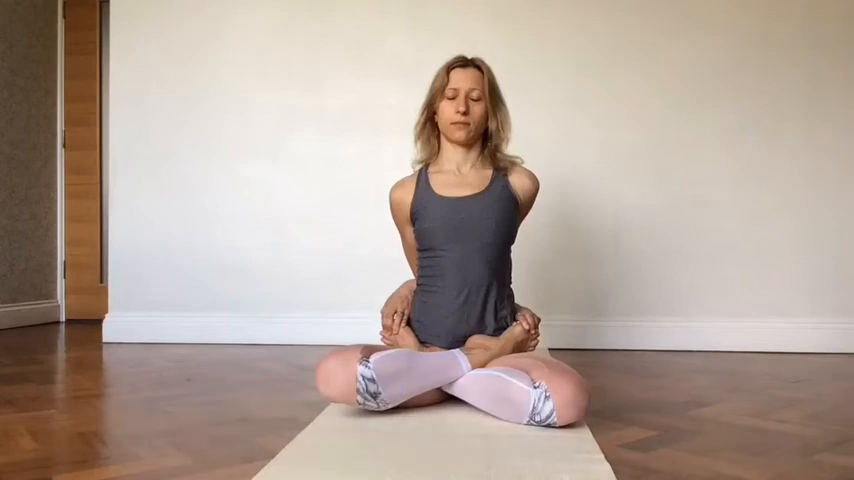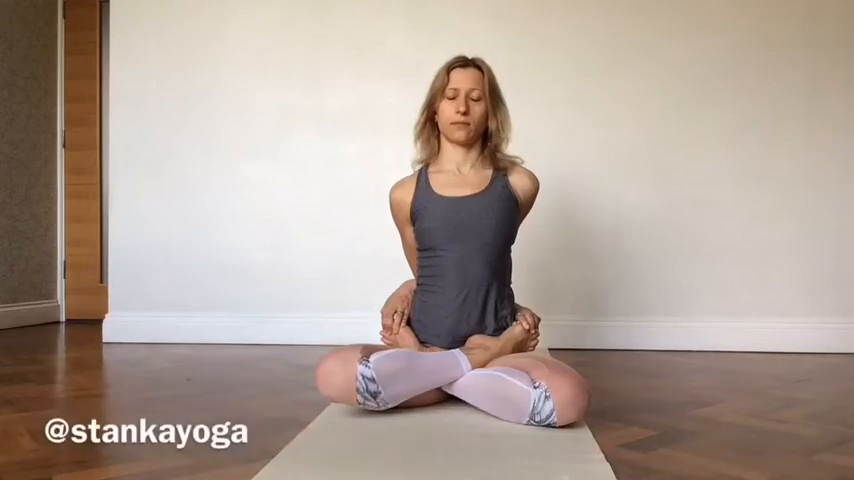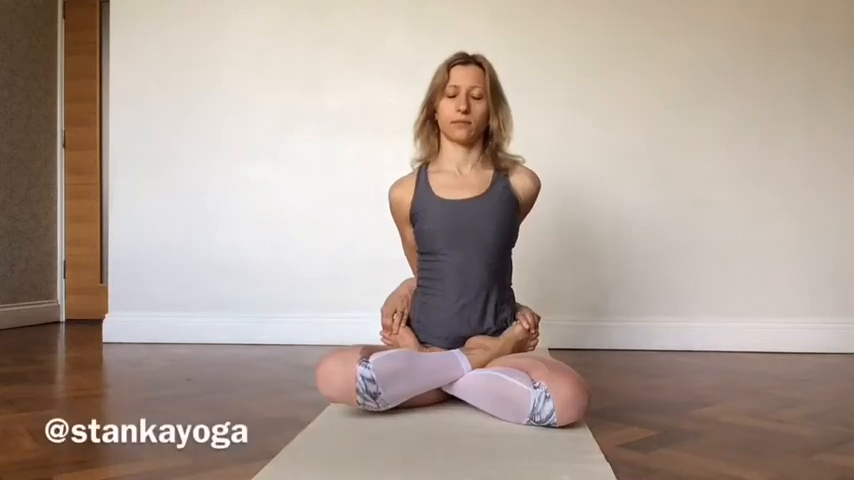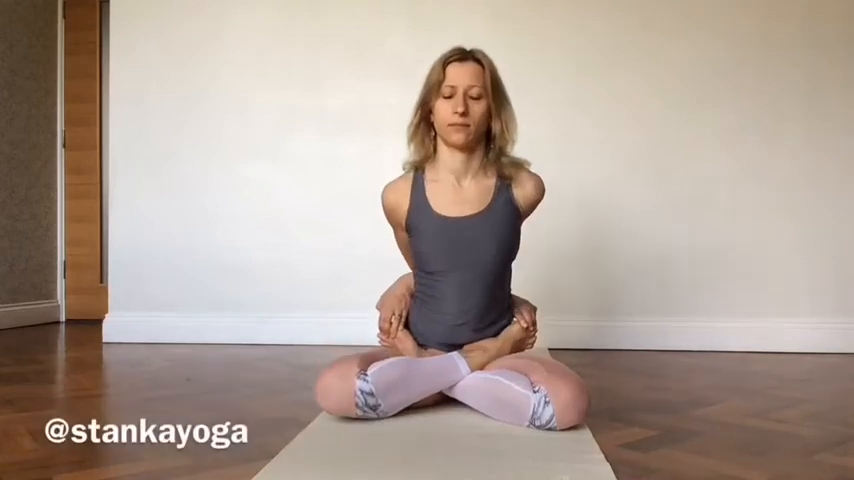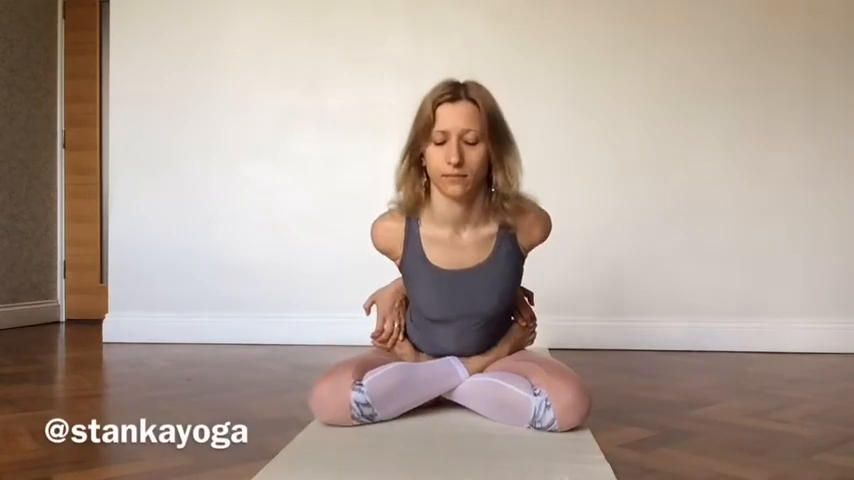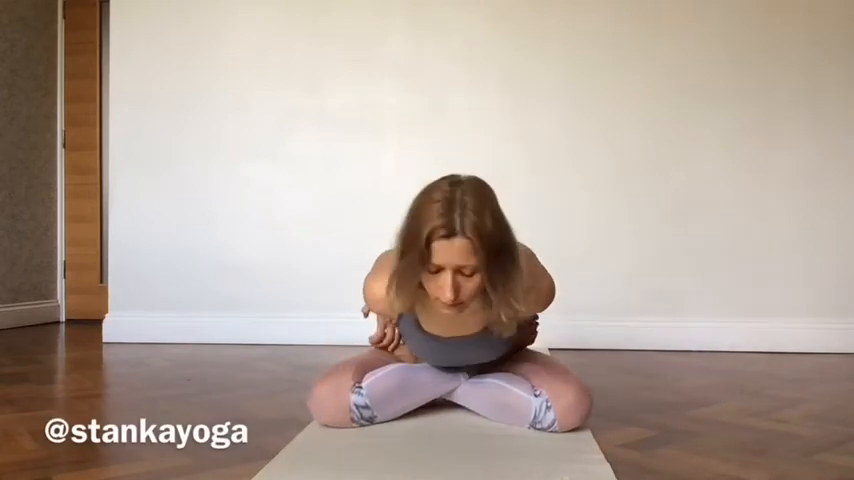
dt=0.7s
person 1, frame 1
left shoulder: (519, 184)
right shoulder: (406, 193)
left hip: (497, 343)
right hip: (423, 343)
left knee: (570, 400)
right knee: (333, 375)
left ankle: (425, 373)
right ankle: (478, 360)
person 1, frame 2
left shoulder: (519, 184)
right shoulder: (406, 192)
left hip: (496, 343)
right hip: (424, 344)
left knee: (569, 398)
right knee: (332, 374)
left ankle: (426, 371)
right ankle: (478, 359)
person 1, frame 3
left shoulder: (520, 183)
right shoulder: (405, 192)
left hip: (497, 344)
right hip: (423, 344)
left knee: (569, 399)
right knee: (333, 375)
left ankle: (425, 375)
right ankle: (476, 362)
person 1, frame 4
left shoulder: (524, 188)
right shoulder: (399, 195)
left hip: (496, 348)
right hip: (421, 346)
left knee: (569, 403)
right knee: (332, 389)
left ankle: (424, 375)
right ankle: (473, 368)
person 1, frame 5
left shoulder: (528, 224)
right shoulder: (391, 230)
left hip: (496, 355)
right hip: (415, 354)
left knee: (571, 404)
right knee: (326, 399)
left ankle: (424, 379)
right ankle: (460, 373)
person 1, frame 6
left shoulder: (531, 287)
right shoulder: (383, 289)
left hip: (496, 366)
right hip: (416, 362)
left knee: (573, 407)
right knee: (325, 402)
left ankle: (441, 388)
